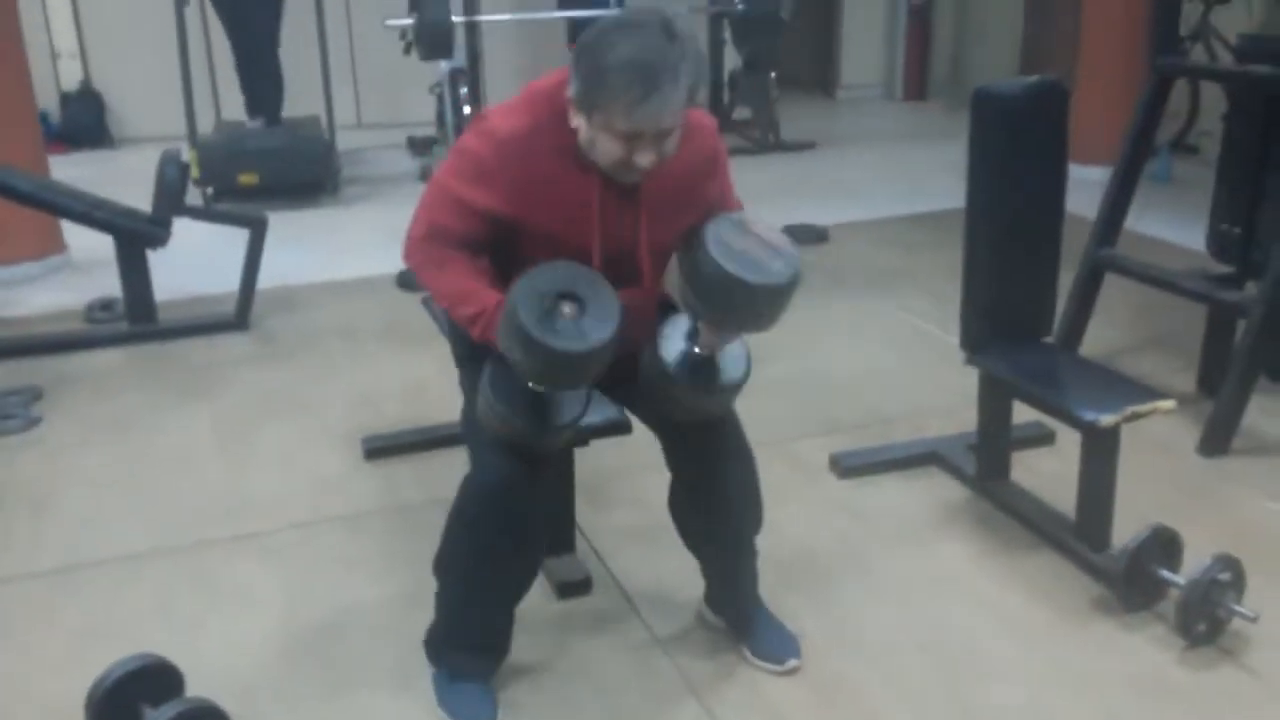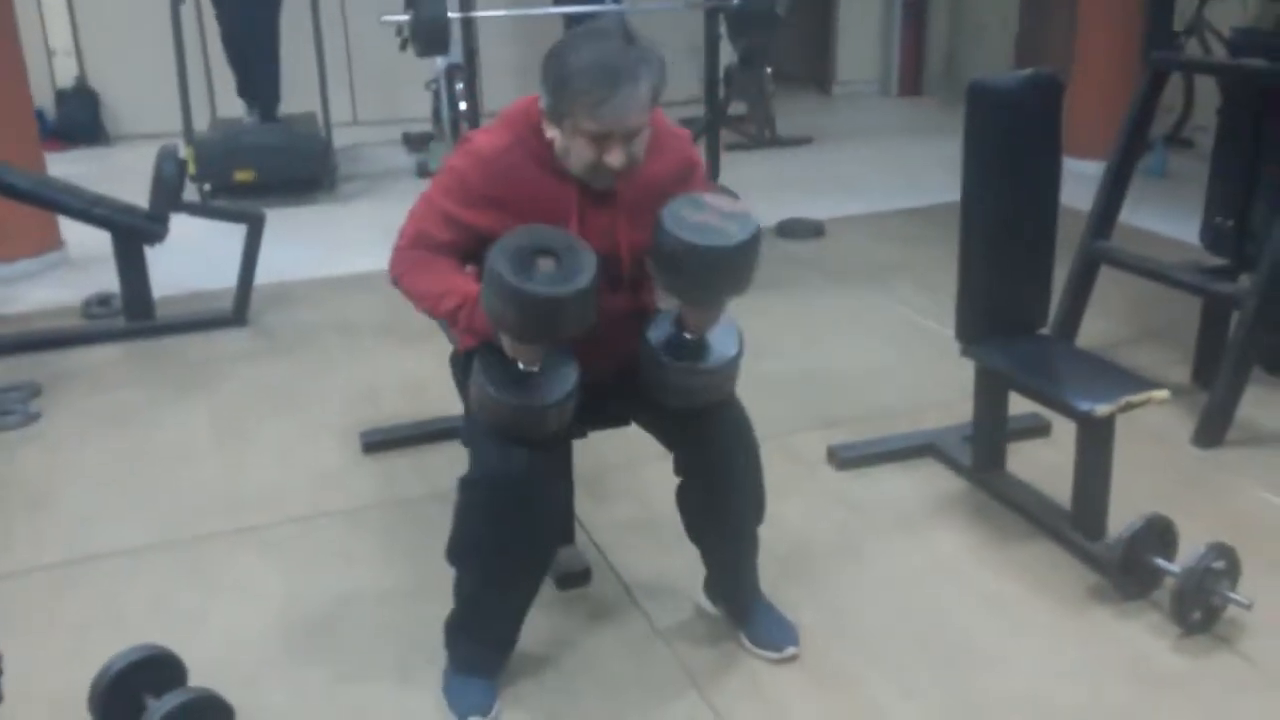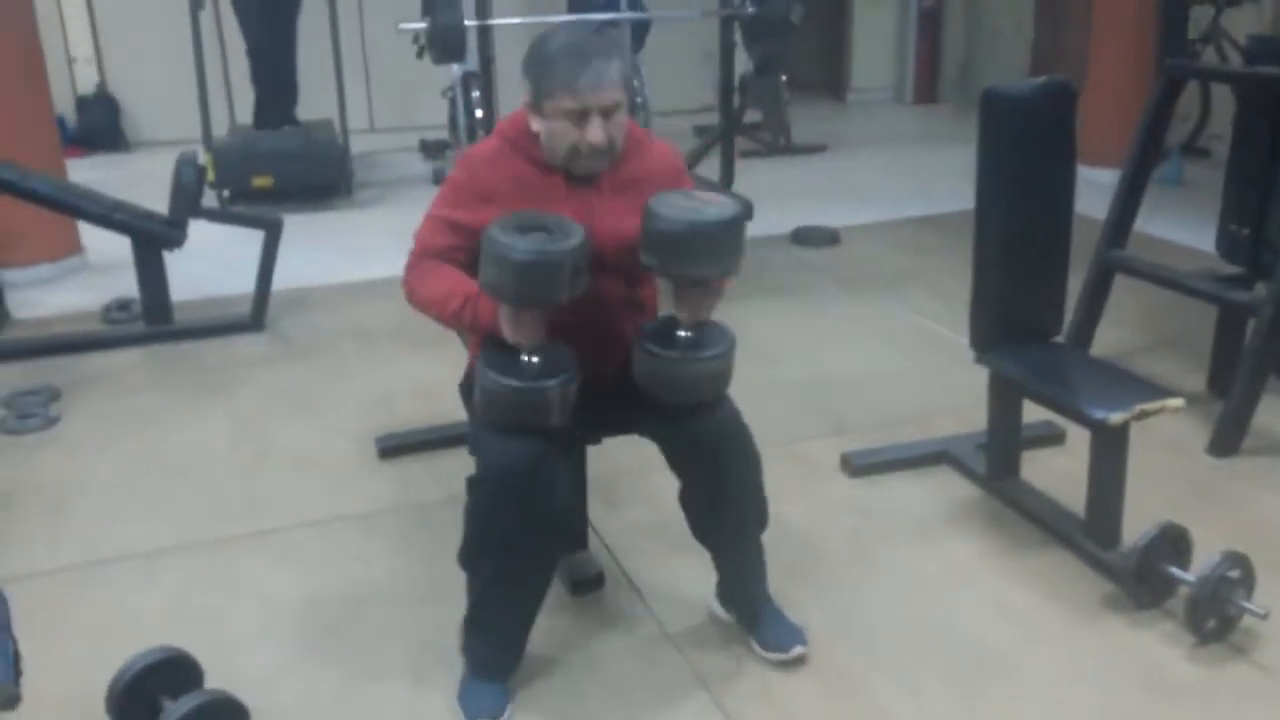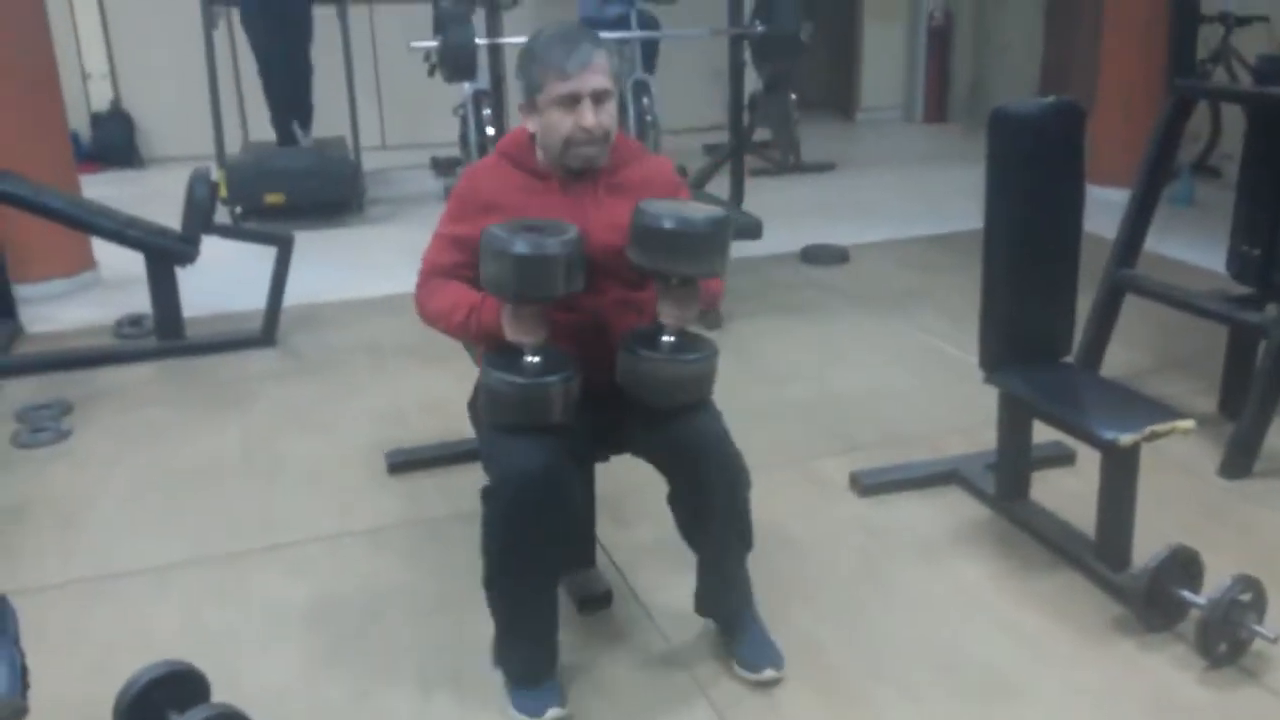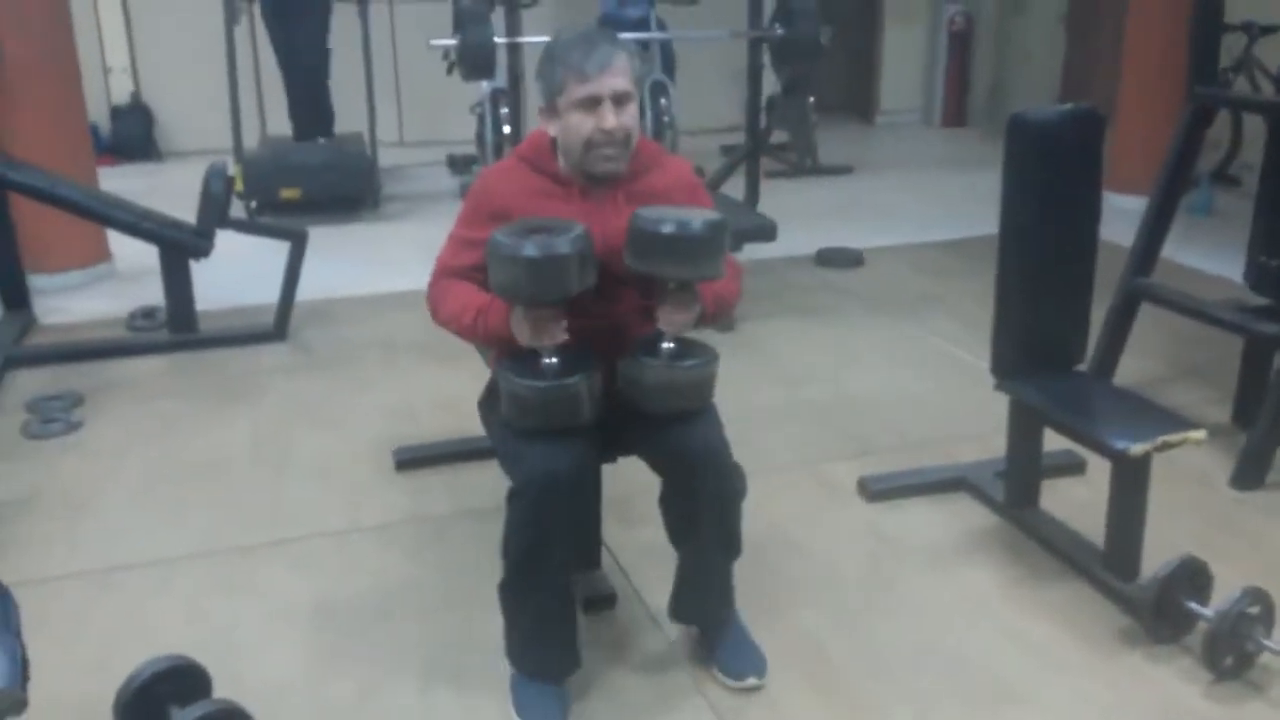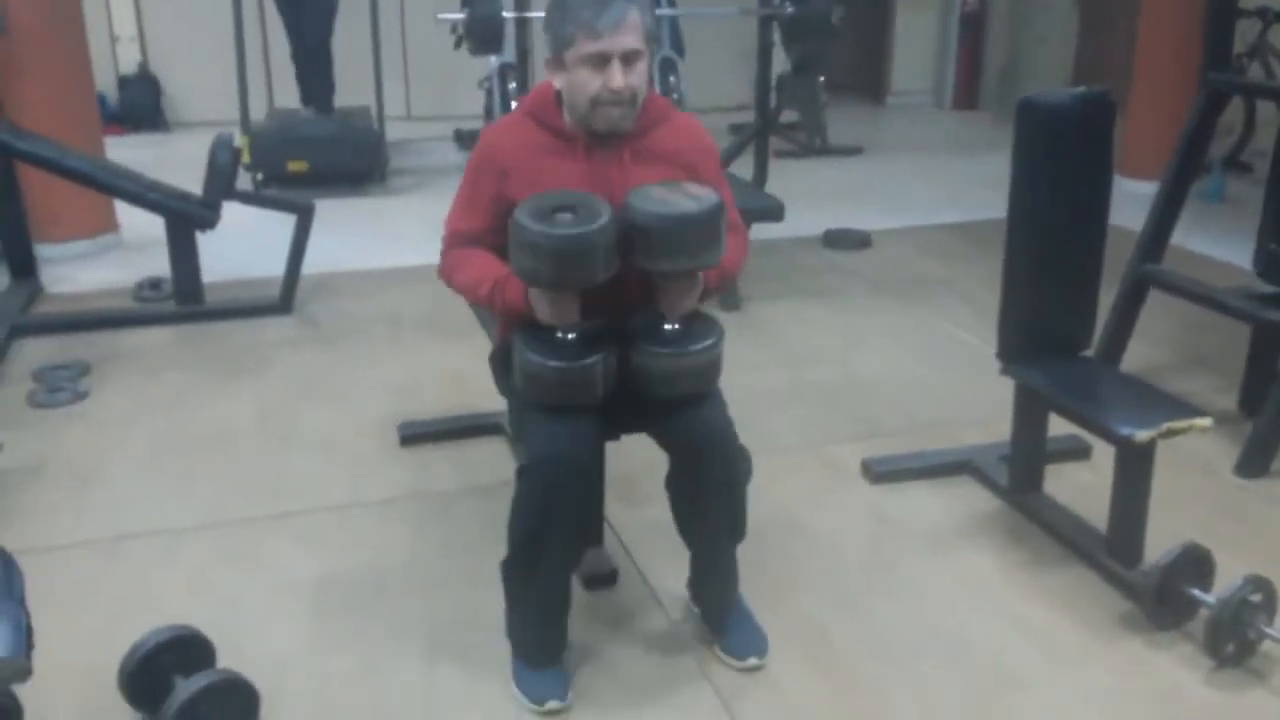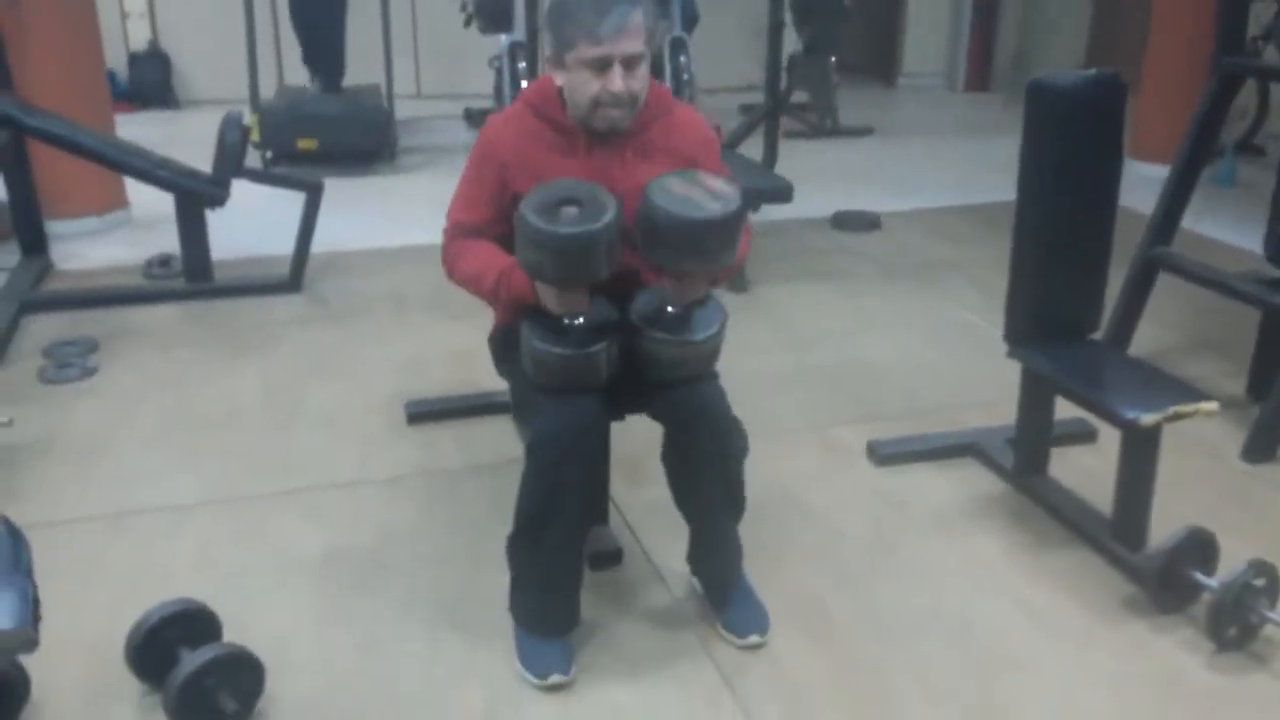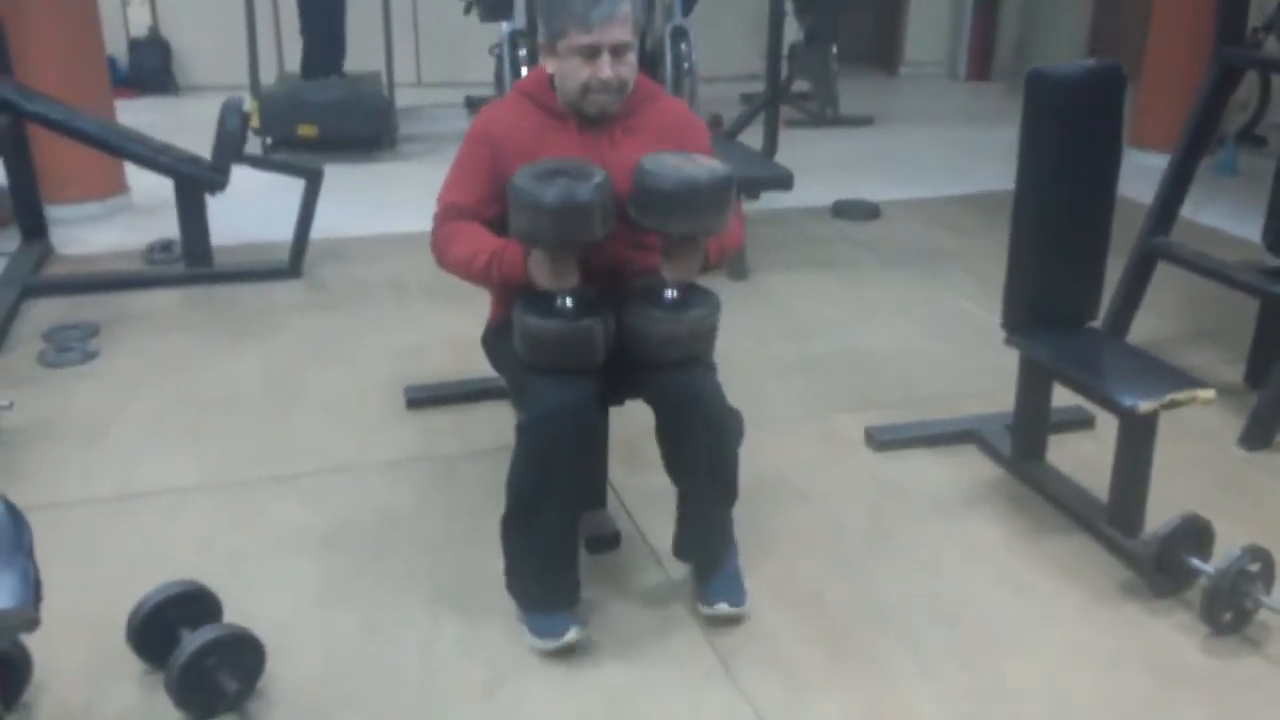
dt=0.2s
person 1, frame 1
left shoulder: (699, 143)
right shoulder: (507, 142)
right elbow: (431, 242)
right wrist: (499, 324)
left hip: (639, 329)
left knee: (716, 446)
right knee: (504, 480)
left ankle: (736, 603)
right ankle: (461, 656)
person 1, frame 2
left shoulder: (674, 153)
right shoulder: (492, 160)
right elbow: (415, 254)
right wrist: (487, 316)
left hip: (630, 339)
right hip: (519, 350)
left knee: (723, 436)
right knee: (512, 476)
left ankle: (736, 592)
right ankle: (474, 652)
person 1, frame 3
left shoulder: (657, 162)
right shoulder: (486, 169)
right elbow: (424, 268)
left wrist: (699, 286)
right wrist: (491, 314)
left hip: (633, 356)
left knee: (722, 440)
right knee: (514, 471)
left ankle: (746, 596)
right ankle: (489, 656)
person 1, frame 4
left shoulder: (653, 175)
right shoulder: (488, 185)
right elbow: (434, 287)
left wrist: (690, 296)
right wrist: (494, 320)
left knee: (711, 455)
right knee: (526, 478)
left ankle: (733, 612)
right ankle: (527, 663)
person 1, frame 5
left shoulder: (674, 180)
right shoulder: (504, 187)
left elbow: (723, 272)
right elbow: (447, 288)
left wrist: (696, 302)
right wrist: (507, 323)
left knee: (708, 462)
right knee: (549, 480)
left ankle: (713, 616)
right ankle: (538, 661)
person 1, frame 6
left shoulder: (684, 138)
right shoulder: (508, 144)
left elbow: (730, 234)
right elbow: (461, 251)
left wrist: (700, 279)
right wrist: (523, 295)
left knee: (713, 445)
right knee: (560, 460)
left ankle: (719, 596)
right ankle: (535, 641)
person 1, frame 7
left shoulder: (685, 131)
right shoulder: (509, 137)
right elbow: (463, 242)
left wrist: (705, 269)
right wrist: (527, 285)
left knee: (706, 419)
right knee: (567, 433)
left ankle: (721, 573)
right ankle: (540, 613)
person 1, frame 8
left shoulder: (674, 121)
right shoulder: (502, 126)
left elbow: (725, 218)
right elbow: (452, 233)
left wrist: (699, 252)
right wrist: (523, 265)
left knee: (699, 400)
right knee: (560, 410)
left ankle: (712, 552)
right ankle: (539, 589)
